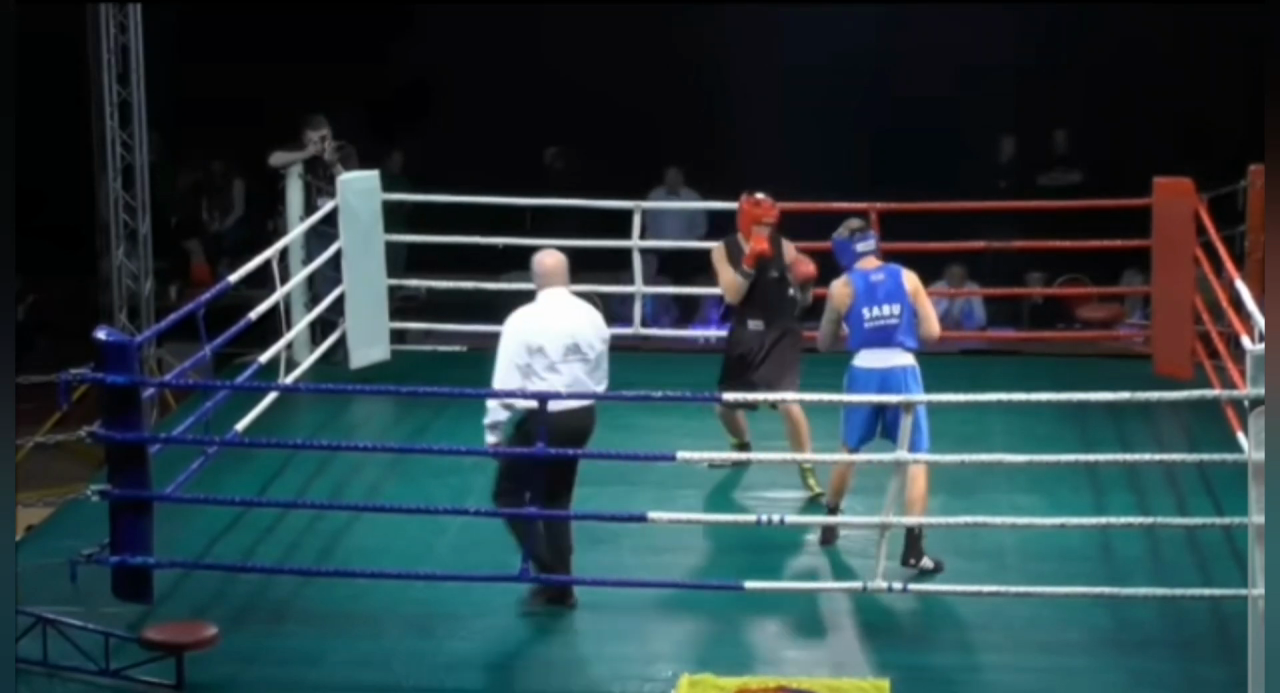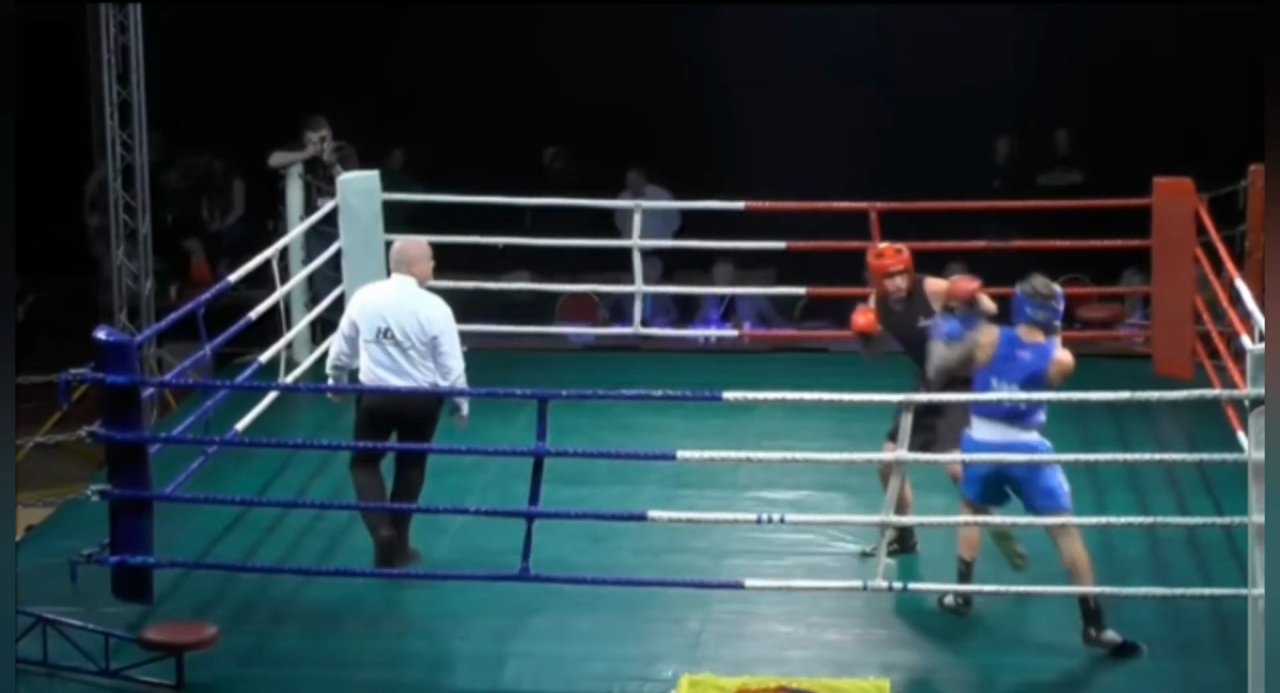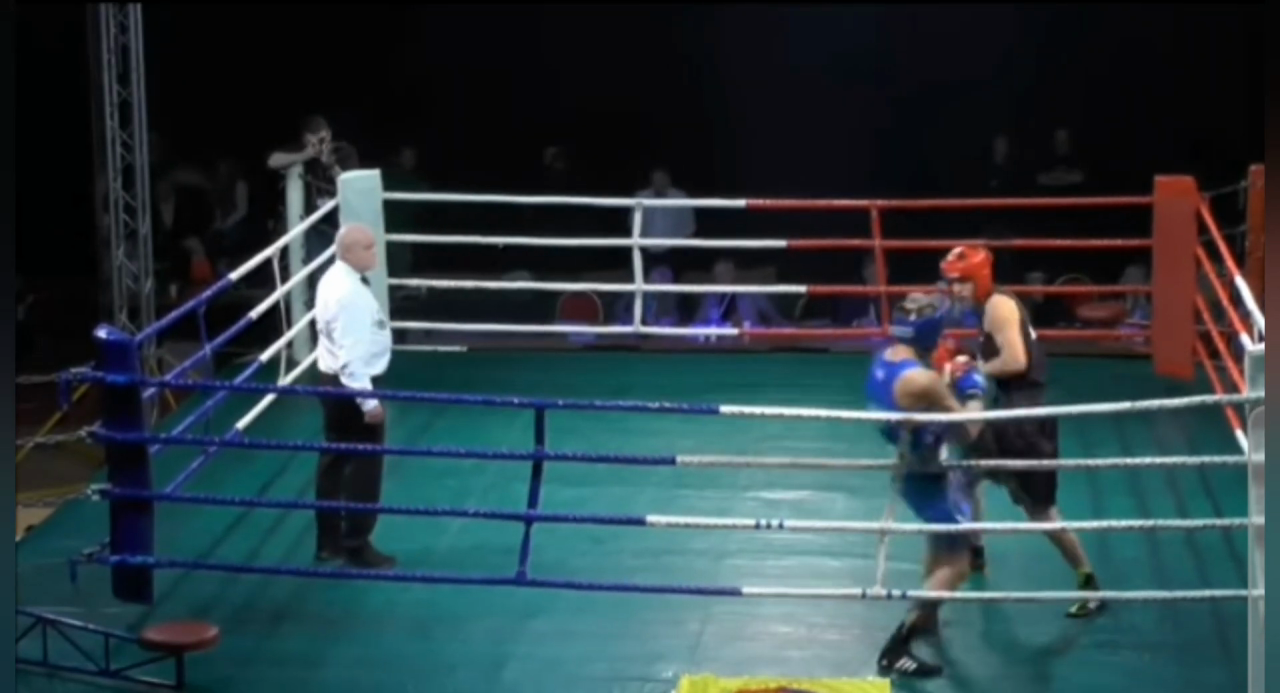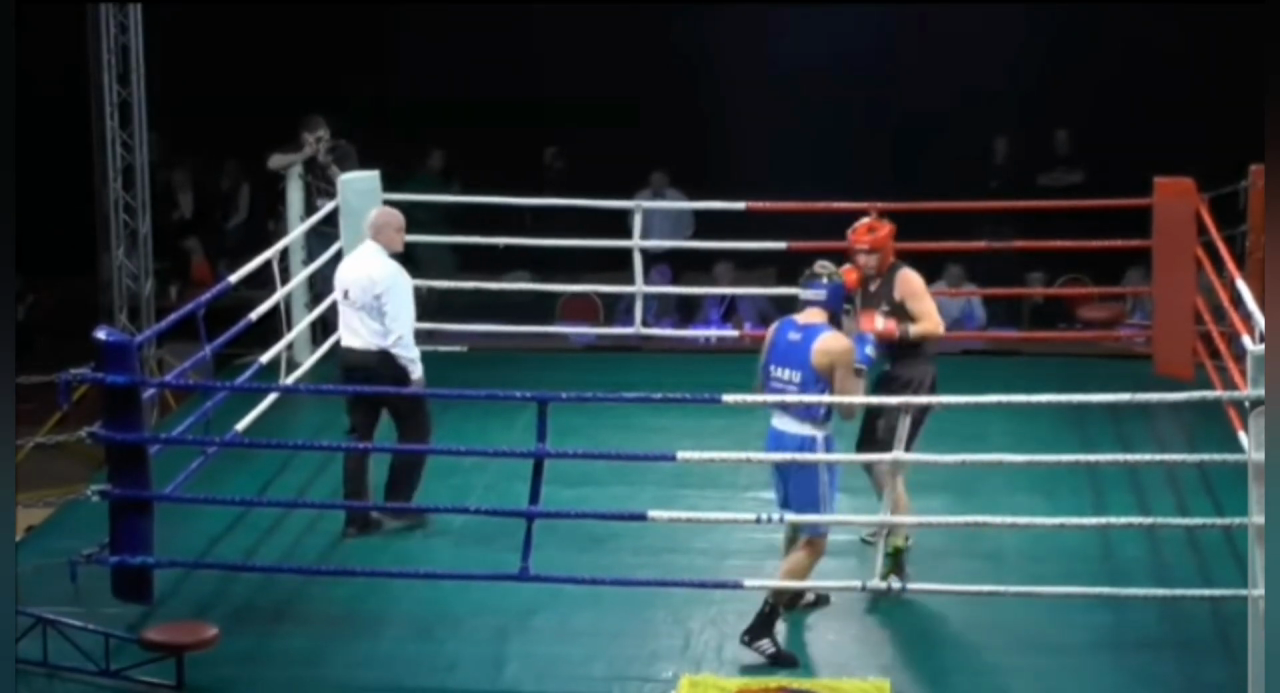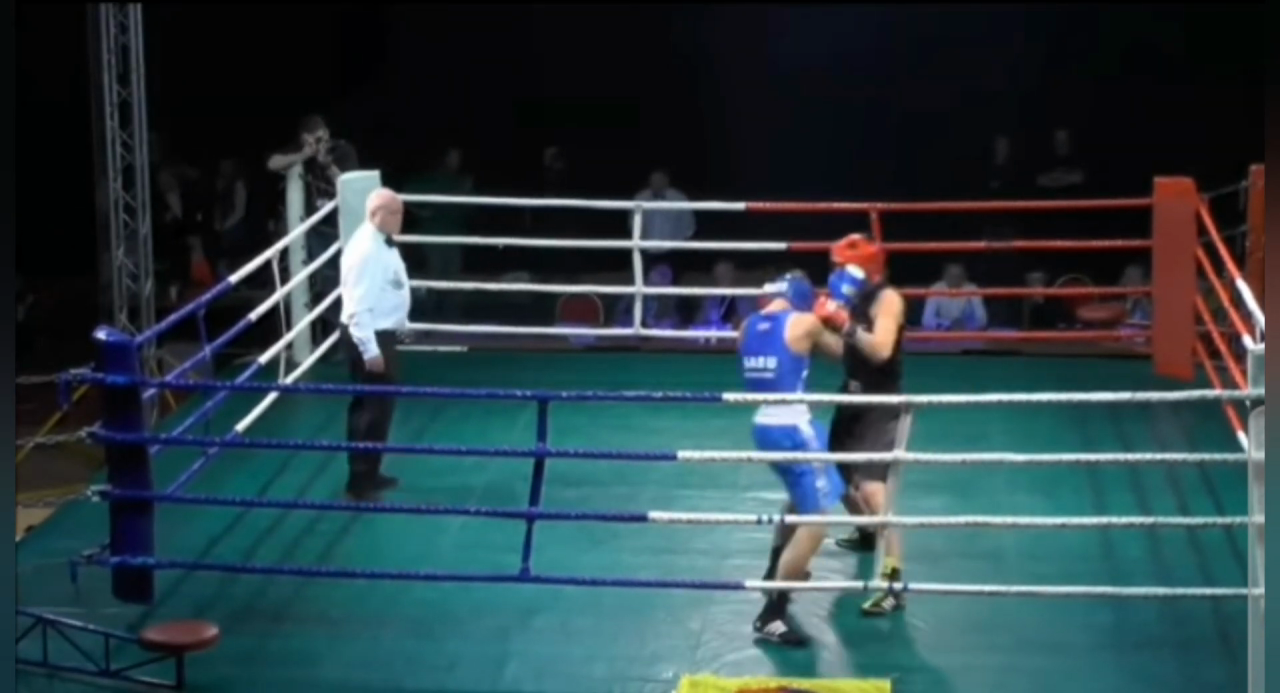
dt=1s
person 1, frame 1
left shoulder: (841, 287)
right shoulder: (907, 278)
left elbow: (825, 344)
right elbow: (932, 332)
left hip: (863, 373)
right hip: (902, 372)
left knee: (849, 452)
right knee: (915, 460)
left ankle: (830, 525)
right ankle: (913, 548)
person 1, frame 2
left shoulder: (986, 339)
right shoulder: (1061, 360)
left elbow: (937, 373)
left wrist: (941, 342)
right wrist: (1053, 332)
left hip: (981, 446)
right hip: (1027, 450)
left knee: (974, 510)
right knee: (1066, 532)
left ankle: (961, 591)
right ankle: (1094, 625)
person 1, frame 3
left shoulder: (880, 361)
right shoulder: (922, 381)
right elbow: (967, 432)
right wrist: (975, 393)
left hip: (905, 469)
right hip: (928, 476)
left knee: (943, 543)
right knee: (955, 564)
left ankle: (923, 618)
right ankle: (895, 650)
person 1, frame 4
left shoulder: (776, 330)
right shoulder: (838, 344)
left elbow: (762, 387)
right elbow: (848, 409)
right wrist: (861, 365)
left hip: (777, 434)
right hip: (808, 443)
left knee: (797, 525)
right knee: (811, 543)
left ankle: (795, 593)
right ankle: (760, 627)
person 1, frame 5
left shoulder: (747, 327)
right shoulder: (802, 322)
right elbow: (839, 350)
left hip: (763, 428)
right hip: (794, 429)
left knee: (801, 501)
right knee: (814, 524)
left ankle: (777, 571)
right ankle: (772, 614)
person 2, frame 1
left shoulder: (783, 248)
right shoulder: (724, 250)
left elbow: (804, 300)
right elbow: (731, 296)
left wrist: (806, 283)
right wrist: (750, 264)
left hip: (781, 334)
right hip: (744, 334)
left knee: (788, 402)
right knee: (725, 405)
left ankle: (806, 468)
right ankle: (741, 448)
person 2, frame 2
left shoulder: (932, 289)
right shoulder: (878, 303)
left elbow: (989, 311)
right elbow: (873, 351)
left wrist: (973, 297)
right wrist: (865, 333)
left hip: (961, 385)
right hip: (929, 386)
left knee: (956, 467)
right knee: (889, 461)
left ankle: (1001, 533)
right ankle: (903, 535)
person 2, frame 3
left shoulder: (998, 305)
right shoulder: (991, 307)
left elbow: (1016, 362)
left wrist: (974, 370)
left hip: (1028, 414)
right hip: (1005, 409)
left knee: (1041, 511)
left ankle: (1089, 582)
right ankle: (972, 554)
person 2, frame 4
left shoulder: (905, 279)
right shoulder: (866, 283)
left elbow: (936, 327)
right elbow: (858, 335)
left wrist: (896, 330)
right wrist: (850, 300)
left hip: (914, 376)
right hip: (890, 374)
left knee: (887, 464)
right knee: (871, 455)
left ankle: (897, 557)
right ankle: (893, 527)
person 2, frame 5
left shoulder: (888, 299)
right shoulder: (845, 293)
left elbow: (879, 352)
left wrist: (847, 325)
left hip: (882, 405)
right hip: (853, 398)
left knee: (871, 486)
right knee: (840, 478)
left ankle: (892, 579)
right ankle: (868, 533)
person 3, frame 1
left shoulder: (523, 320)
right shoulder: (592, 315)
left elbow: (505, 384)
right elbow: (600, 374)
left wrist: (495, 431)
left hip: (540, 421)
right hip: (583, 416)
left knee: (509, 497)
right knee: (555, 501)
left ankle: (551, 575)
right ankle: (557, 586)
person 3, frame 2
left shoulder: (364, 298)
right shoulder: (433, 307)
left elbow: (343, 349)
right elbow: (451, 365)
left wrist: (335, 380)
right wrist: (462, 404)
left hip: (376, 397)
right hip: (421, 400)
left knee: (364, 463)
right knee: (410, 469)
left ankle: (383, 534)
right ankle: (397, 546)
person 3, frame 3
left shoulder: (335, 279)
right shoulder: (348, 293)
right elbow: (351, 355)
right wrist: (368, 400)
left hip: (332, 381)
right hip: (351, 386)
left knee: (335, 460)
right knee: (365, 465)
left ankle: (330, 540)
right ankle: (356, 545)
person 3, frame 4
left shoulder: (347, 265)
right shoulder: (390, 272)
right elbow: (399, 328)
right wrist: (415, 370)
left hip: (351, 356)
right hip: (383, 360)
left knee: (359, 435)
right knee: (415, 428)
left ankle: (357, 516)
right ankle: (398, 504)
person 3, frame 5
left shoulder: (383, 244)
right shoulder: (365, 250)
right elbow: (358, 307)
left wrist: (401, 324)
right wrist: (370, 350)
left hip: (379, 334)
right hip: (368, 338)
left knee: (366, 404)
right knee: (376, 407)
left ankle: (365, 473)
right ankle: (361, 482)
person 4, frame 1
left shoulder: (345, 151)
right shoulder: (302, 151)
right elbow: (273, 160)
left wrist: (334, 164)
right wrist: (305, 154)
right hip: (318, 227)
right knee: (325, 287)
person 4, frame 2
left shoulder: (344, 151)
right shoulder: (300, 151)
right elbow: (273, 161)
left wrist: (333, 165)
right wrist: (305, 155)
right hip: (317, 226)
right knee: (324, 284)
right ankle: (331, 330)
person 4, frame 3
left shoulder: (343, 152)
right shoulder: (300, 151)
right elbow: (272, 161)
left wrist: (331, 166)
right wrist: (305, 155)
right hip: (315, 228)
person 4, frame 4
left shoulder: (343, 150)
right shoulder: (299, 150)
right elbow: (272, 163)
left wrist: (329, 165)
right wrist: (304, 155)
right hip: (316, 227)
right knee: (323, 284)
right ankle: (330, 336)
person 4, frame 5
left shoulder: (343, 150)
right shoulder: (299, 150)
right elbow: (272, 164)
left wrist: (329, 166)
right wrist: (302, 156)
right hip: (317, 227)
right knee: (325, 284)
